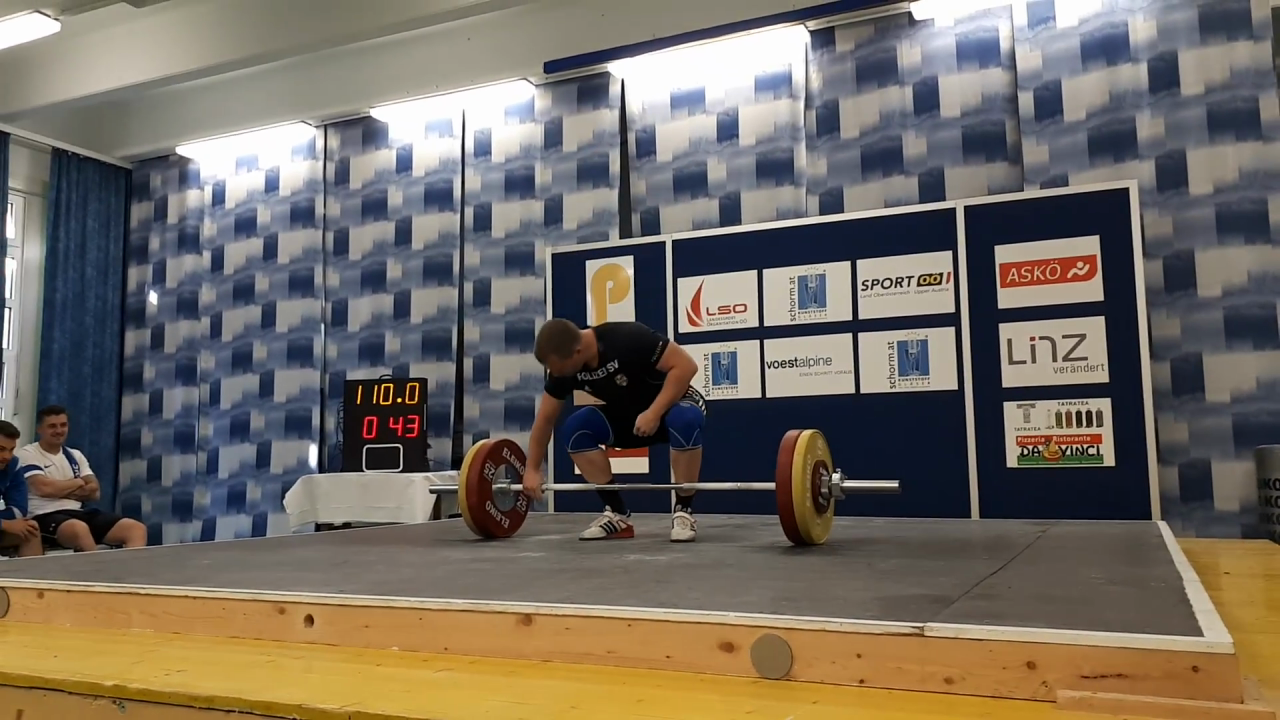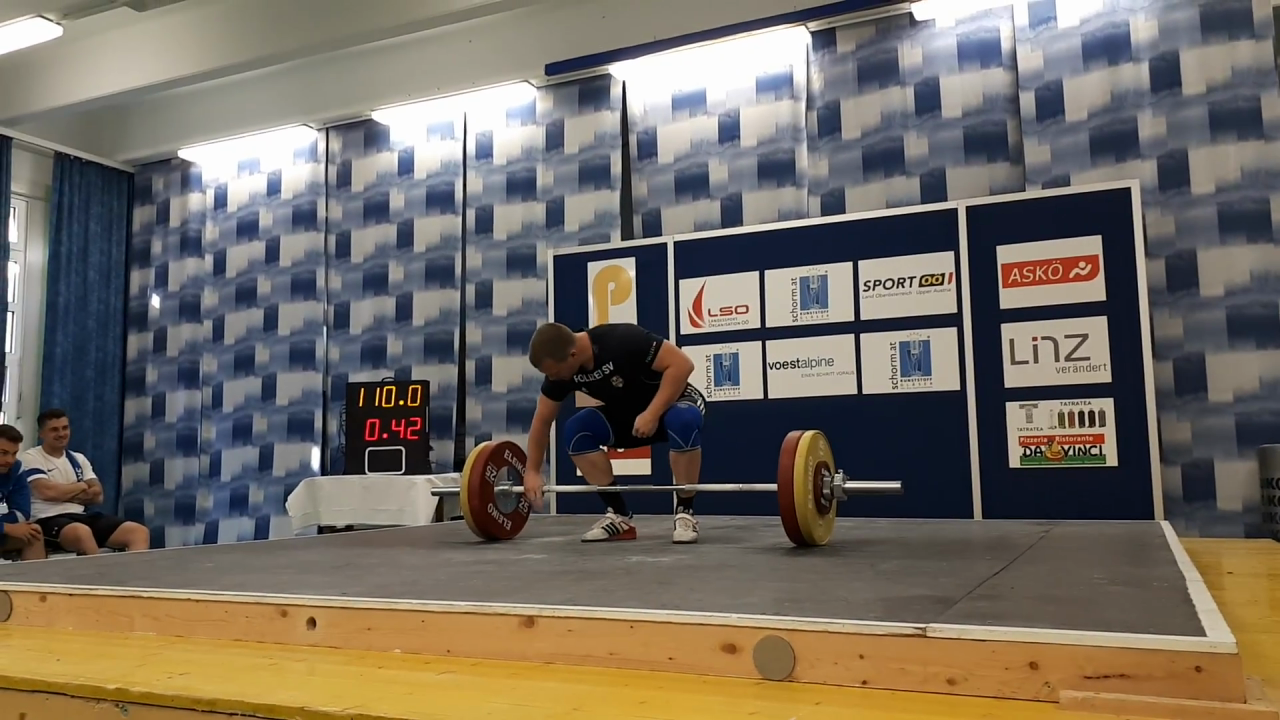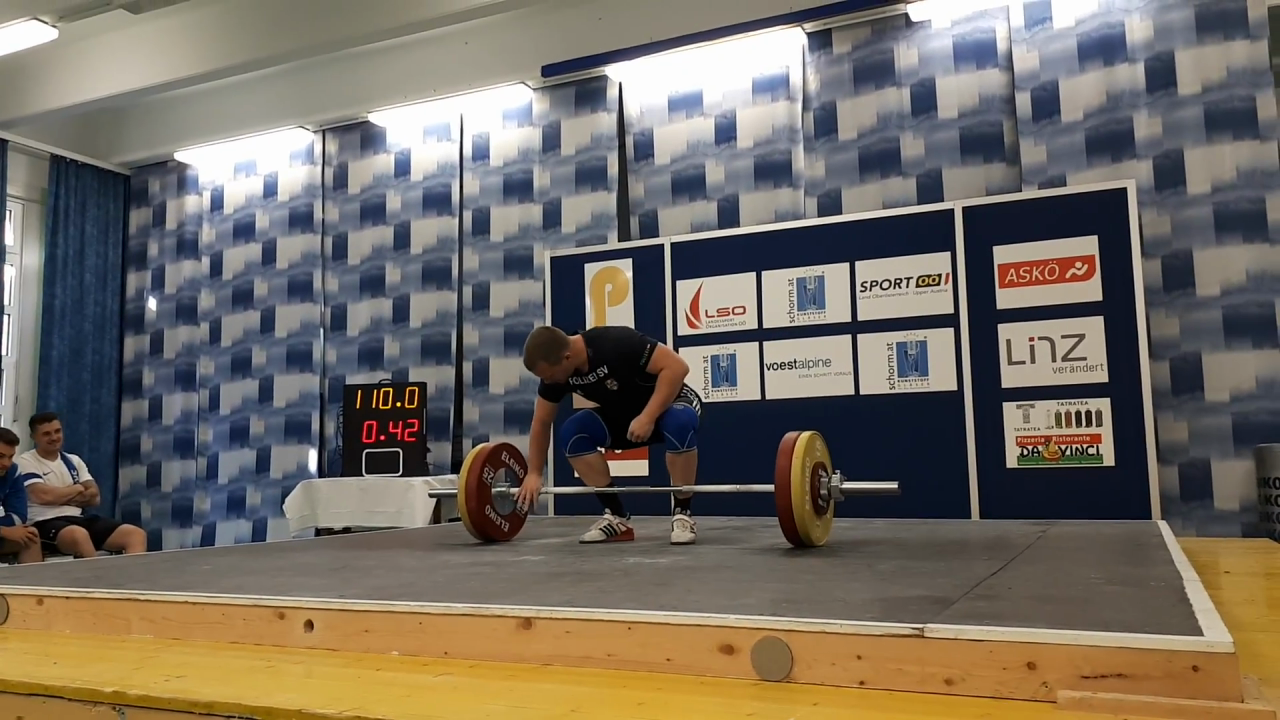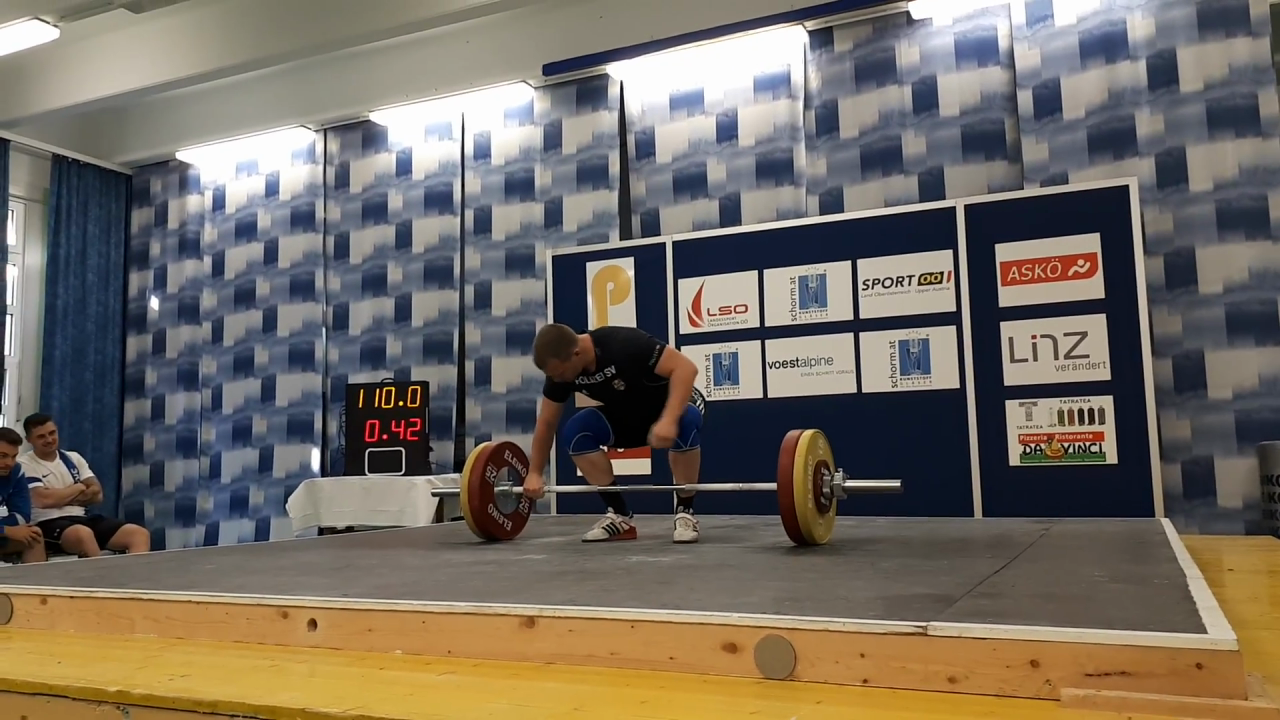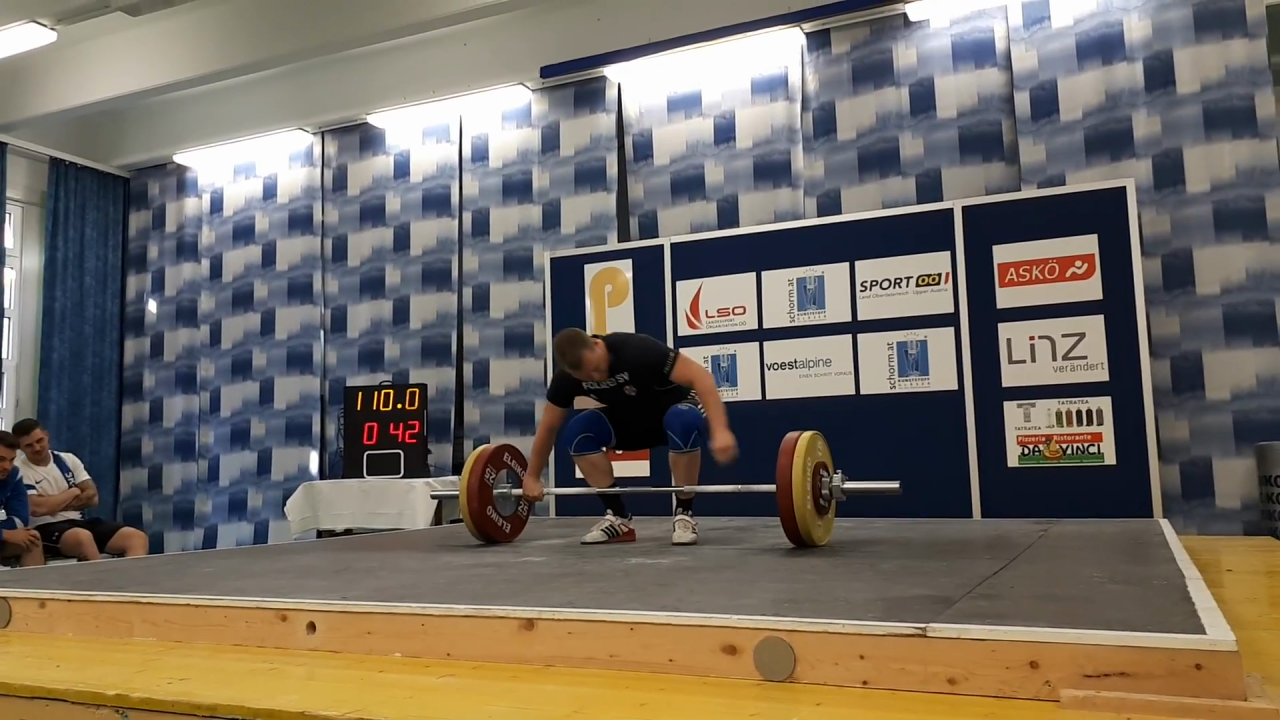
dt=0.2s
person 1, frame 1
left shoulder: (628, 339)
right shoulder: (564, 369)
left elbow: (685, 365)
right elbow: (545, 418)
left wrist: (653, 413)
right wrist: (532, 470)
left hip: (674, 403)
right hip: (628, 417)
left knee: (684, 420)
right knee: (575, 429)
left ankle: (683, 511)
right ankle: (617, 514)
person 1, frame 2
left shoulder: (622, 340)
right shoulder: (559, 370)
left elbow: (682, 364)
right elbow: (542, 420)
left wrist: (652, 414)
right wrist: (532, 472)
left hip: (674, 402)
left knee: (682, 421)
right knee: (575, 430)
left ankle: (685, 512)
right ankle: (619, 515)
person 1, frame 3
left shoulder: (616, 343)
right shoulder: (554, 371)
left elbow: (677, 367)
right elbow: (542, 422)
left wrist: (647, 418)
right wrist: (534, 473)
left hip: (671, 401)
left knee: (679, 423)
right knee: (573, 432)
left ankle: (682, 514)
right ankle: (617, 517)
person 1, frame 4
left shoulder: (623, 345)
right shoulder: (562, 371)
left elbow: (683, 368)
right elbow: (547, 422)
left wrist: (668, 421)
right wrist: (535, 473)
left hip: (674, 405)
right hip: (628, 416)
left knee: (682, 426)
right knee: (576, 430)
left ankle: (685, 513)
right ankle: (620, 516)
person 1, frame 5
left shoulder: (635, 350)
right shoulder: (567, 378)
left elbow: (699, 375)
right elbow: (548, 427)
left wrist: (720, 430)
right wrist: (532, 477)
left hip: (676, 410)
right hip: (630, 420)
left knee: (683, 423)
right knee: (578, 432)
left ankle: (684, 514)
right ankle: (618, 517)
